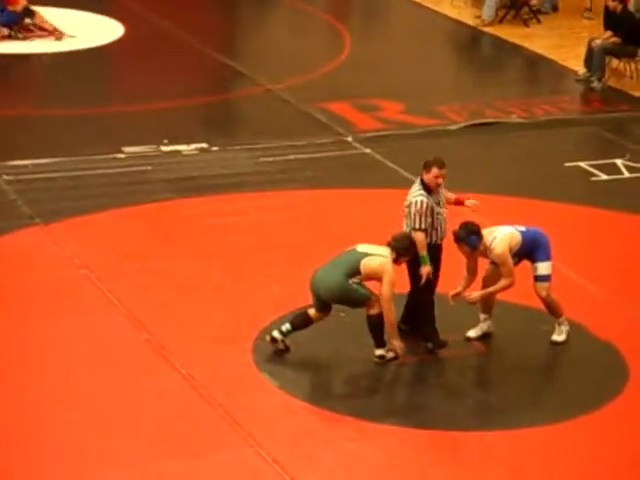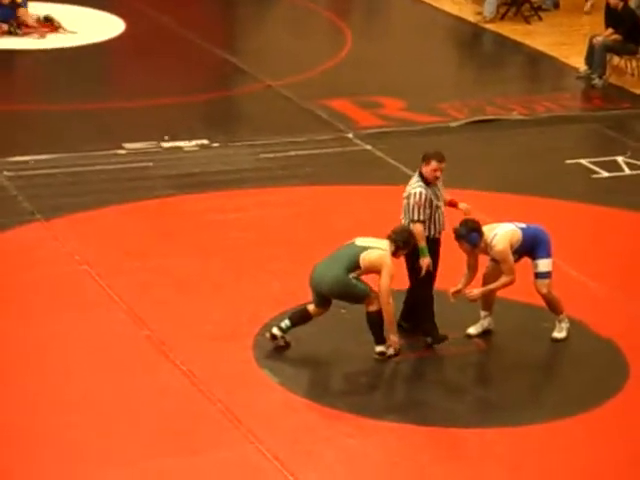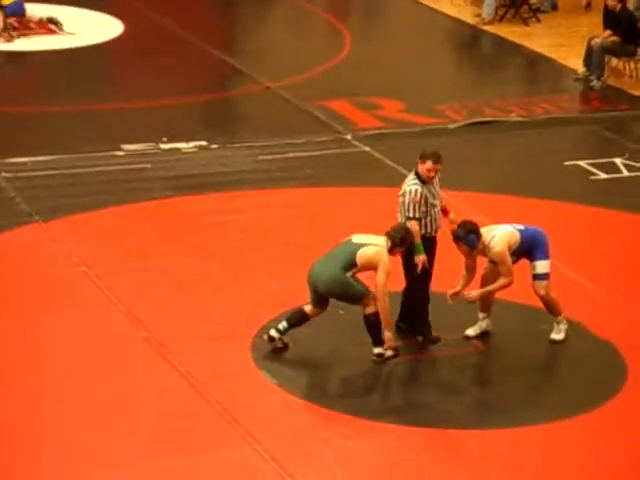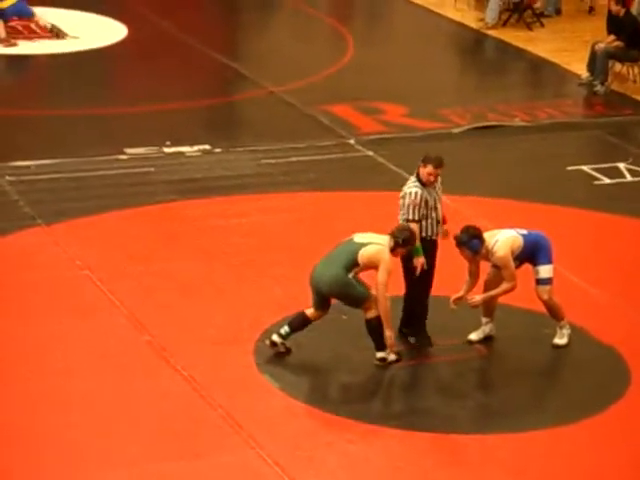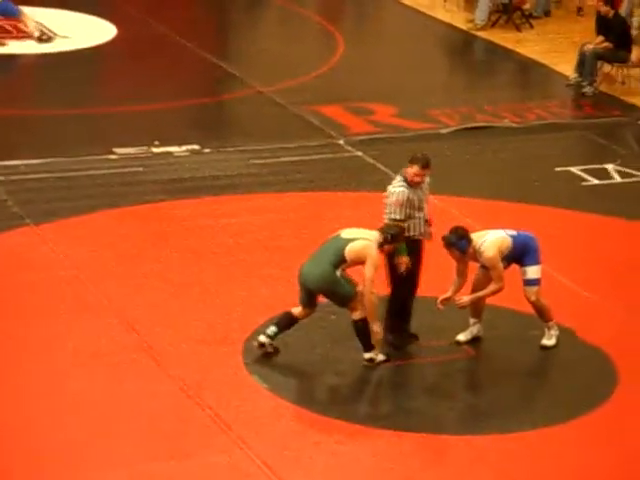
dt=0.1s
person 1, frame 1
left shoulder: (436, 184)
right shoulder: (419, 200)
right elbow: (418, 233)
left wrist: (463, 201)
right wrist: (424, 262)
left hip: (435, 244)
right hip: (419, 247)
left knee: (428, 288)
right knee: (423, 291)
left ankle: (407, 323)
right ankle: (430, 336)
person 1, frame 2
left shoulder: (434, 180)
right shoulder: (418, 192)
right elbow: (416, 225)
left wrist: (456, 204)
right wrist: (423, 255)
left hip: (433, 238)
right hip: (418, 242)
left knee: (425, 284)
right knee: (423, 287)
left ankle: (407, 321)
right ankle: (429, 332)
person 1, frame 3
left shoulder: (431, 178)
right shoulder: (414, 189)
right elbow: (412, 222)
left wrist: (446, 211)
right wrist: (418, 251)
left hip: (429, 237)
right hip: (414, 240)
left knee: (423, 283)
right knee: (418, 285)
left ankle: (405, 323)
right ankle: (422, 331)
person 1, frame 4
left shoulder: (434, 181)
right shoulder: (414, 191)
right elbow: (411, 224)
left wrist: (443, 222)
right wrist: (417, 253)
left hip: (430, 240)
right hip: (414, 243)
left knee: (425, 287)
right knee: (417, 289)
left ankle: (408, 328)
right ankle: (414, 333)
person 1, frame 5
left shoulder: (422, 181)
right shoulder: (399, 191)
right elbow: (396, 223)
left wrist: (428, 224)
right wrist: (401, 252)
left hip: (416, 240)
right hip: (400, 242)
left knee: (411, 287)
right knee: (401, 288)
left ankle: (401, 329)
right ankle: (393, 331)
person 2, frame 1
left shoulder: (367, 247)
right shoulder: (387, 269)
right elbow: (387, 308)
right wrist: (395, 339)
left hip: (317, 278)
right hip: (334, 285)
left knee: (320, 312)
right knee: (375, 303)
left ankle: (279, 334)
right ankle: (381, 350)
person 2, frame 2
left shoulder: (367, 240)
right shoulder: (386, 261)
right elbow: (386, 301)
right wrist: (392, 334)
left hip: (317, 273)
right hip: (334, 280)
left knee: (320, 307)
right knee: (374, 300)
left ankle: (278, 331)
right ankle: (381, 347)
person 2, frame 3
left shoulder: (362, 237)
right shoulder: (383, 258)
right elbow: (382, 298)
left wrist: (364, 290)
right wrist: (387, 330)
left hip: (315, 272)
right hip: (331, 278)
left knee: (317, 307)
right knee: (370, 301)
left ankle: (276, 333)
right ankle: (379, 349)
person 2, frame 4
left shoulder: (364, 236)
right shoulder: (385, 256)
right elbow: (382, 296)
left wrist: (366, 291)
right wrist: (388, 329)
left hip: (317, 273)
right hip: (334, 279)
left knee: (318, 310)
right knee: (371, 305)
left ankle: (278, 337)
right ankle: (382, 353)
person 2, frame 5
left shoulder: (352, 232)
right shoulder: (372, 251)
right elbow: (368, 291)
left wrist: (354, 287)
right wrist: (375, 323)
left hip: (305, 270)
right hip: (322, 276)
left knee: (305, 308)
right knee: (358, 306)
left ankle: (266, 337)
right ankle: (370, 353)
person 3, frame 1
left shoulder: (497, 249)
right shoulder: (474, 245)
left elbow: (509, 280)
right elbow: (471, 273)
left wrist: (481, 294)
right wrist: (461, 289)
left hip: (537, 244)
right hip: (516, 244)
left knee: (542, 293)
right knee: (487, 280)
left ankle: (562, 325)
right ankle: (485, 323)
person 3, frame 2
left shoulder: (498, 246)
right shoulder: (474, 241)
left elbow: (510, 277)
right elbow: (471, 270)
left wrist: (482, 291)
right wrist: (461, 286)
left hip: (537, 241)
right hip: (517, 242)
left knee: (543, 290)
right knee: (488, 278)
left ankle: (562, 321)
right ankle: (485, 320)
person 3, frame 3
left shoulder: (496, 248)
right shoulder: (472, 243)
left elbow: (508, 279)
right elbow: (469, 272)
left wrist: (480, 293)
right wrist: (459, 288)
left hip: (535, 242)
right hip: (515, 243)
left knee: (541, 291)
right knee: (486, 279)
left ankle: (560, 323)
right ankle: (484, 321)
person 3, frame 4
left shoulder: (499, 252)
right shoulder: (476, 248)
left elbow: (511, 283)
right elbow: (473, 277)
left wrist: (483, 297)
right wrist: (463, 293)
left hip: (538, 247)
right hip: (518, 246)
left knee: (544, 296)
right knee: (489, 284)
left ankle: (563, 328)
right ankle: (487, 326)
person 3, frame 5
left shoulder: (488, 253)
right shoulder: (464, 248)
left elbow: (499, 284)
right elbow: (461, 277)
left wrist: (471, 298)
right wrist: (451, 294)
left hip: (527, 248)
right hip: (506, 247)
left knee: (532, 297)
right knee: (477, 285)
left ankle: (551, 329)
right ankle: (475, 326)
